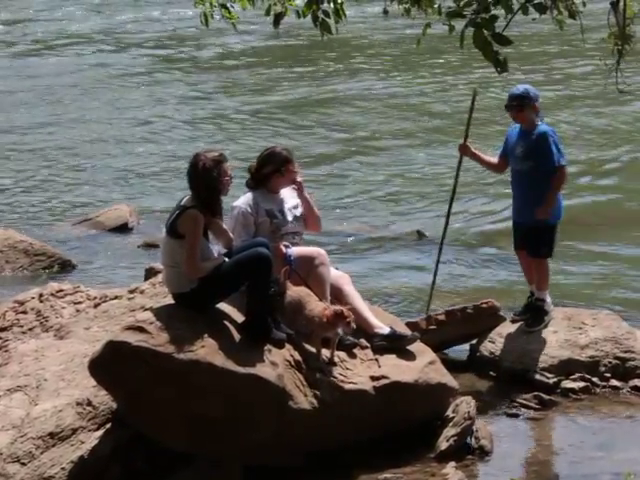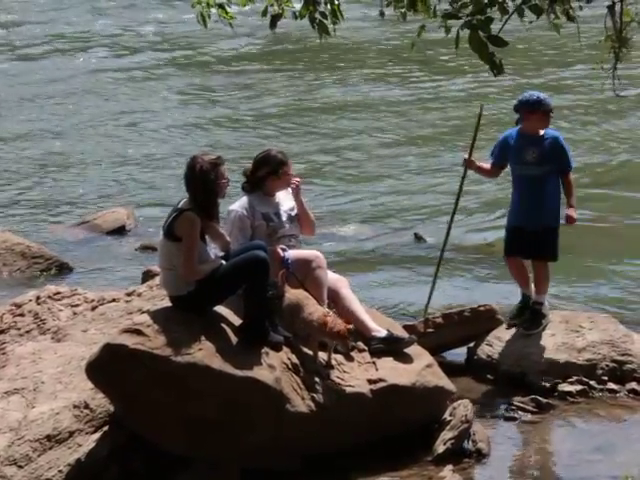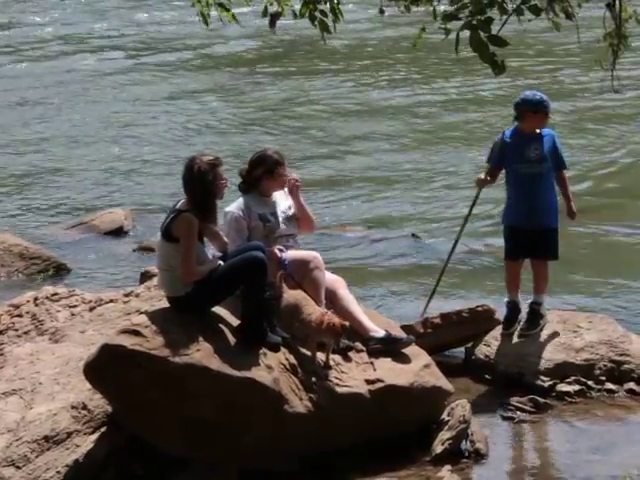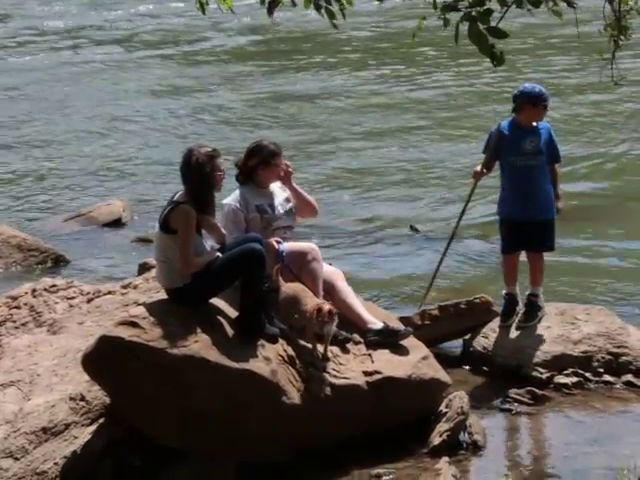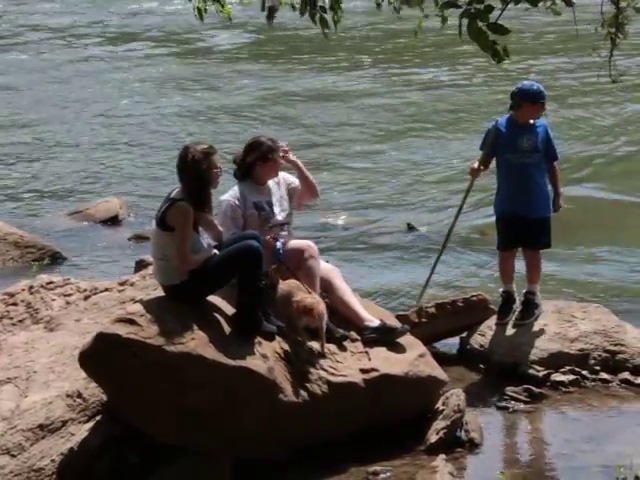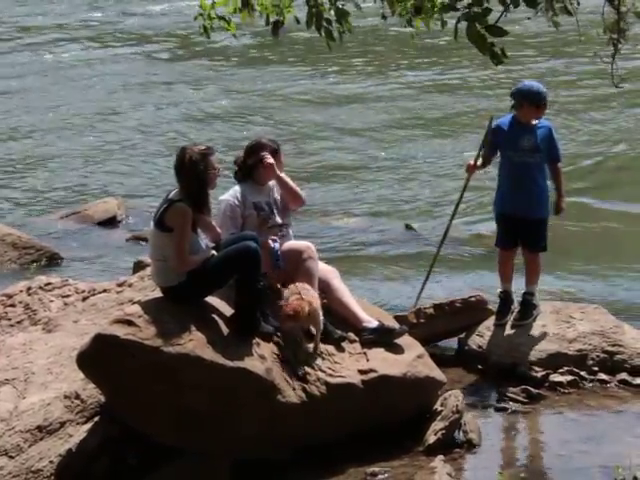
dt=0.4s
person 1, frame 1
left shoulder: (545, 135)
right shoulder: (513, 133)
left elbow: (561, 172)
right elbow: (500, 166)
left wrist: (548, 204)
right wrist: (472, 154)
left hip: (542, 212)
right hip: (521, 210)
left knee: (538, 258)
right knee: (523, 253)
left ankle: (543, 305)
right ankle: (534, 297)
person 1, frame 2
left shoulder: (554, 140)
right shoulder: (509, 139)
left elbow: (566, 175)
right elbow: (494, 170)
left wrist: (571, 205)
right wrist: (474, 165)
left hip: (545, 215)
right hip: (518, 213)
left knee: (540, 262)
right knee: (512, 257)
left ankle: (539, 308)
right ankle: (527, 297)
person 1, frame 3
left shoulder: (549, 137)
right shoulder: (506, 140)
left elbow: (559, 172)
right elbow: (493, 173)
left wrist: (569, 201)
right wrist: (483, 180)
left hip: (545, 215)
right hip: (516, 216)
left knee: (540, 262)
right knee: (512, 263)
left ankle: (537, 309)
right ankle: (513, 306)
person 1, frame 4
left shoulder: (545, 130)
right shoulder: (502, 131)
left elbow: (552, 166)
right elbow: (489, 163)
left wrist: (556, 196)
right wrist: (480, 171)
left hip: (541, 207)
right hip: (511, 208)
left knee: (536, 254)
right knee: (509, 255)
left ankle: (535, 301)
right ankle: (511, 299)
person 1, frame 5
left shoulder: (542, 128)
right shoulder: (499, 128)
left elbow: (551, 163)
right elbow: (486, 159)
left wrist: (557, 193)
right wrist: (477, 168)
left hip: (537, 205)
right hip: (508, 205)
left knee: (532, 252)
right knee: (506, 252)
left ankle: (532, 298)
right ankle: (507, 296)
person 1, frame 6
left shoulder: (546, 129)
right shoulder: (501, 127)
left elbow: (554, 165)
right elbow: (486, 158)
left wrist: (560, 196)
right wrist: (475, 165)
left hip: (536, 205)
right hip: (507, 204)
left knee: (532, 252)
right knee: (506, 252)
left ankle: (530, 299)
right ankle: (506, 297)
person 2, frame 1
left shoulder: (290, 194)
right shoulder: (246, 205)
left elbow: (315, 227)
left wrist: (303, 196)
left hip: (301, 263)
left knee: (342, 280)
right knee: (318, 255)
left ankle: (377, 331)
person 2, frame 2
left shoulder: (285, 196)
right shoulder: (242, 209)
left elbow: (309, 230)
left wrist: (298, 198)
right wrist: (268, 252)
left hip: (298, 266)
left knee: (338, 282)
right knee: (315, 258)
left ankle: (375, 333)
person 2, frame 3
left shoulder: (283, 196)
right shoulder: (239, 210)
left elbow: (309, 228)
left wrist: (297, 198)
right wrist: (265, 253)
left hip: (296, 266)
left knee: (336, 283)
right knee: (313, 259)
left ankle: (373, 334)
person 2, frame 4
left shoulder: (280, 187)
right shoulder: (236, 202)
left elbow: (312, 211)
left wrist: (290, 185)
left hip: (294, 258)
left knee: (334, 275)
right knee: (310, 251)
left ankle: (371, 326)
person 2, frame 5
left shoulder: (281, 182)
right shoulder: (234, 199)
left elbow: (312, 194)
left wrist: (295, 162)
left hip: (290, 256)
left knee: (331, 273)
right knee: (308, 248)
left ankle: (368, 323)
person 2, frame 6
left shoulder: (277, 183)
right shoulder: (233, 198)
left elbow: (299, 202)
left wrist: (277, 173)
left hip: (289, 257)
left knee: (329, 274)
right knee: (306, 249)
left ankle: (366, 324)
person 3, frame 1
left shoulder: (196, 203)
right shoulder: (193, 215)
left elbow: (228, 243)
right elbow: (193, 270)
left wrist: (214, 221)
right wrist: (220, 260)
left hip: (196, 281)
right hip: (190, 292)
left knee: (261, 245)
right knee: (261, 259)
left ankle: (267, 317)
right ankle: (257, 326)
person 3, frame 2
left shoulder: (193, 206)
right shoulder: (190, 217)
left elbow: (225, 245)
right elbow: (190, 272)
right wrist: (217, 262)
left hip: (193, 285)
right hip: (188, 294)
left knee: (258, 247)
right knee: (258, 261)
left ankle: (266, 321)
right ankle: (254, 329)
person 3, frame 3
left shoulder: (191, 207)
right shoulder: (188, 218)
left elbow: (223, 246)
right elbow: (188, 274)
right wrist: (215, 263)
left hip: (191, 285)
right hip: (186, 295)
left knee: (256, 248)
right knee: (256, 262)
left ankle: (264, 322)
right ankle: (252, 331)
person 3, frame 4
left shoulder: (188, 198)
right shoulder: (185, 210)
left elbow: (221, 238)
right elbow: (186, 265)
right wrist: (214, 255)
left hip: (188, 278)
right hip: (184, 287)
left knee: (254, 240)
right knee: (254, 254)
left ankle: (261, 314)
right ankle: (251, 323)
person 3, frame 5
left shoulder: (185, 196)
right shoulder: (182, 207)
left elbow: (218, 235)
right elbow: (183, 263)
right wrist: (210, 253)
left hip: (185, 275)
right hip: (180, 284)
left knee: (251, 237)
right knee: (251, 251)
left ankle: (259, 311)
right ankle: (248, 320)
person 3, frame 6
left shoulder: (182, 197)
right shoulder: (181, 208)
left elbow: (216, 236)
right elbow: (181, 263)
right wrist: (209, 254)
left hip: (182, 276)
right hip: (178, 285)
left knee: (249, 238)
right knee: (249, 252)
left ankle: (258, 312)
right ankle: (247, 321)
